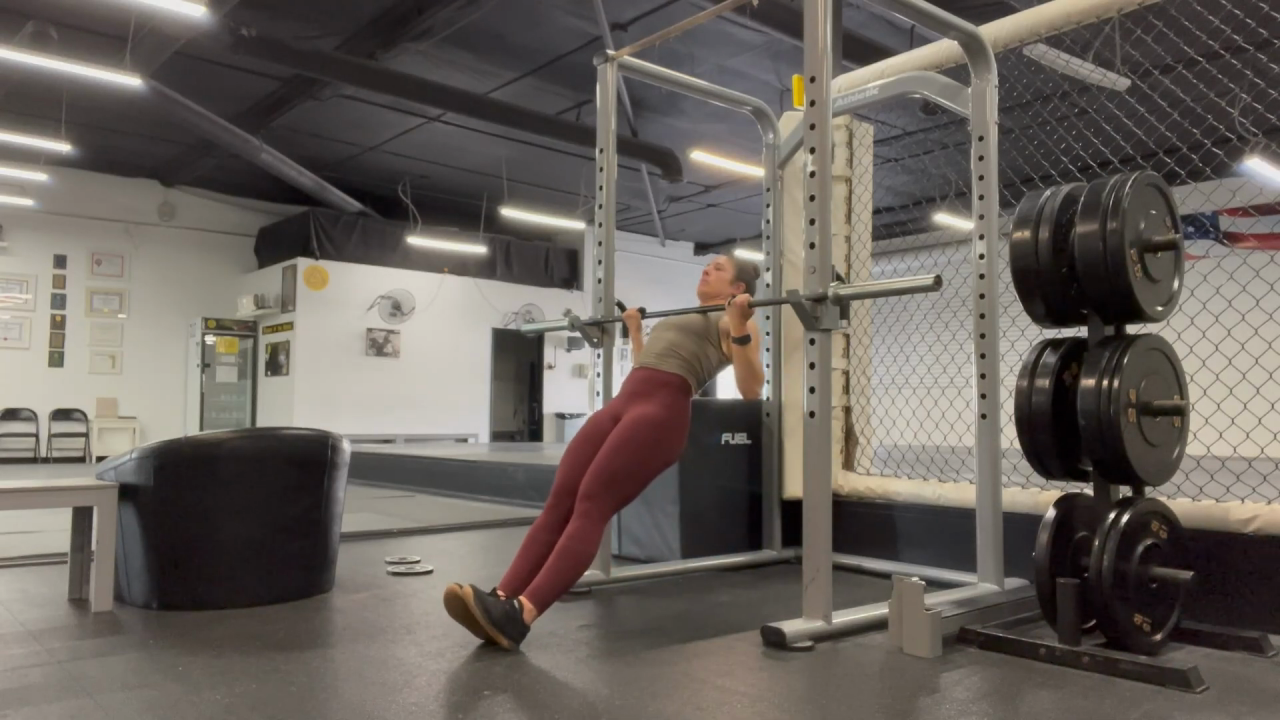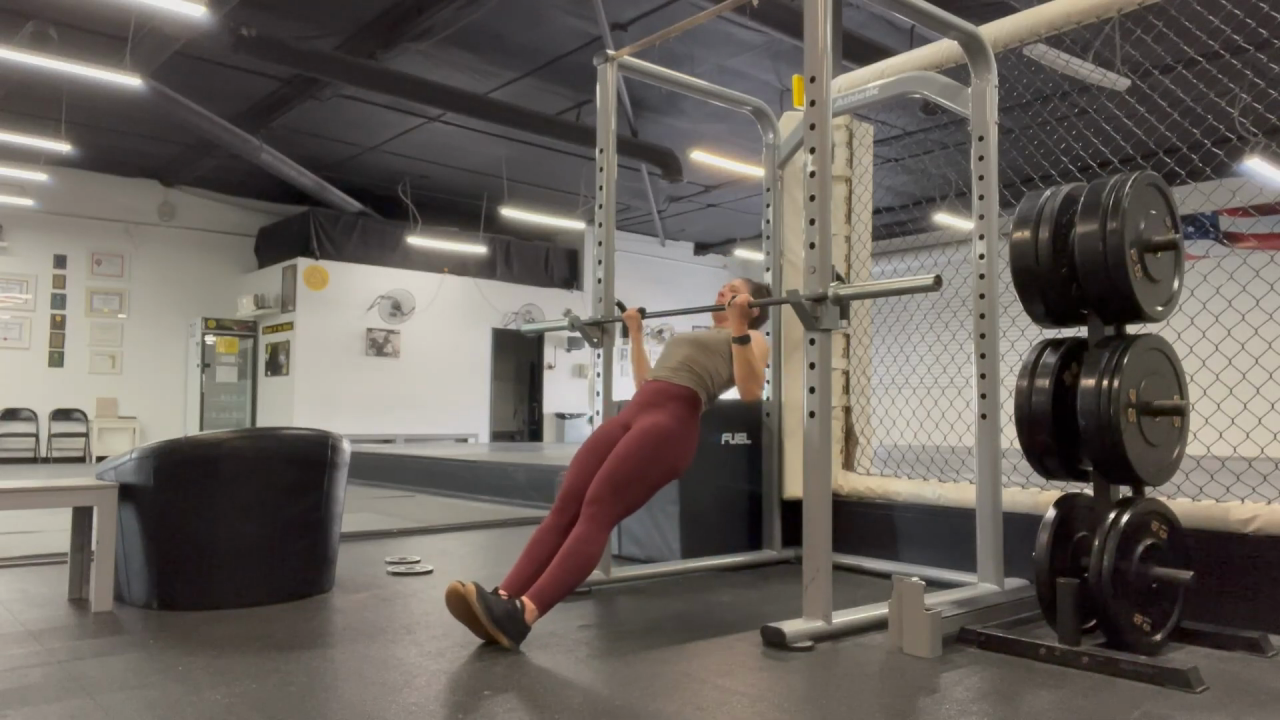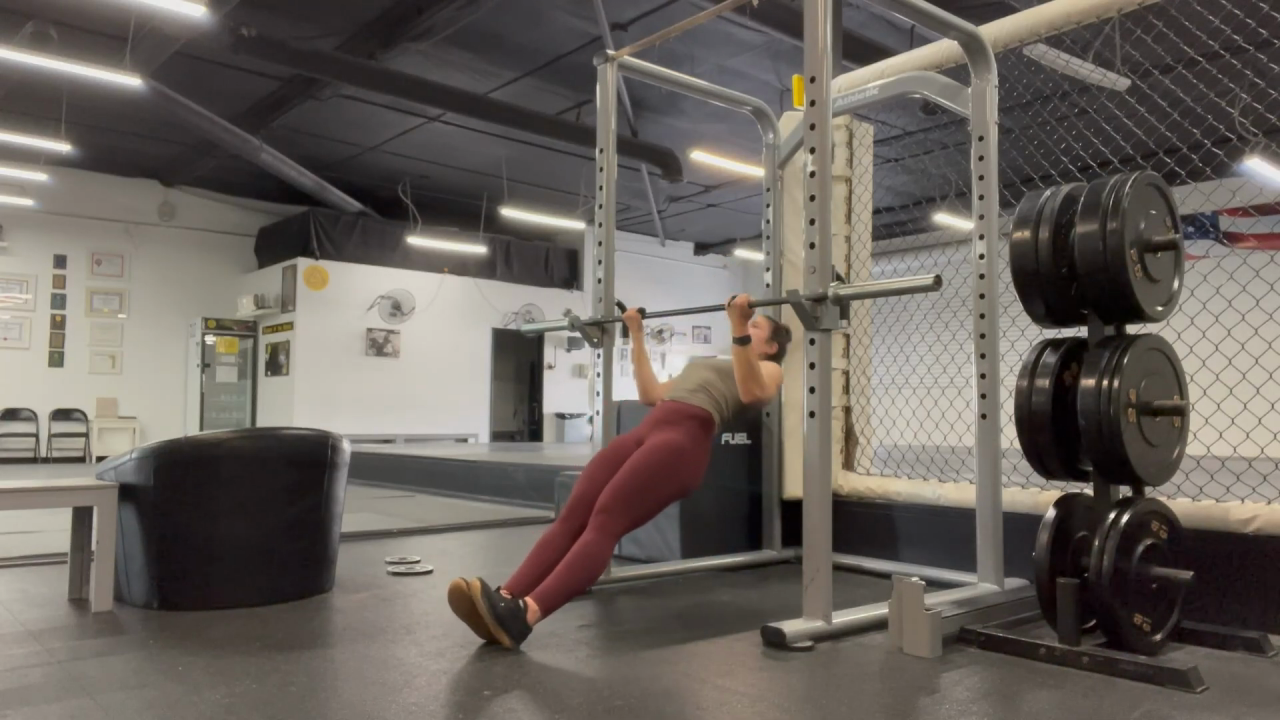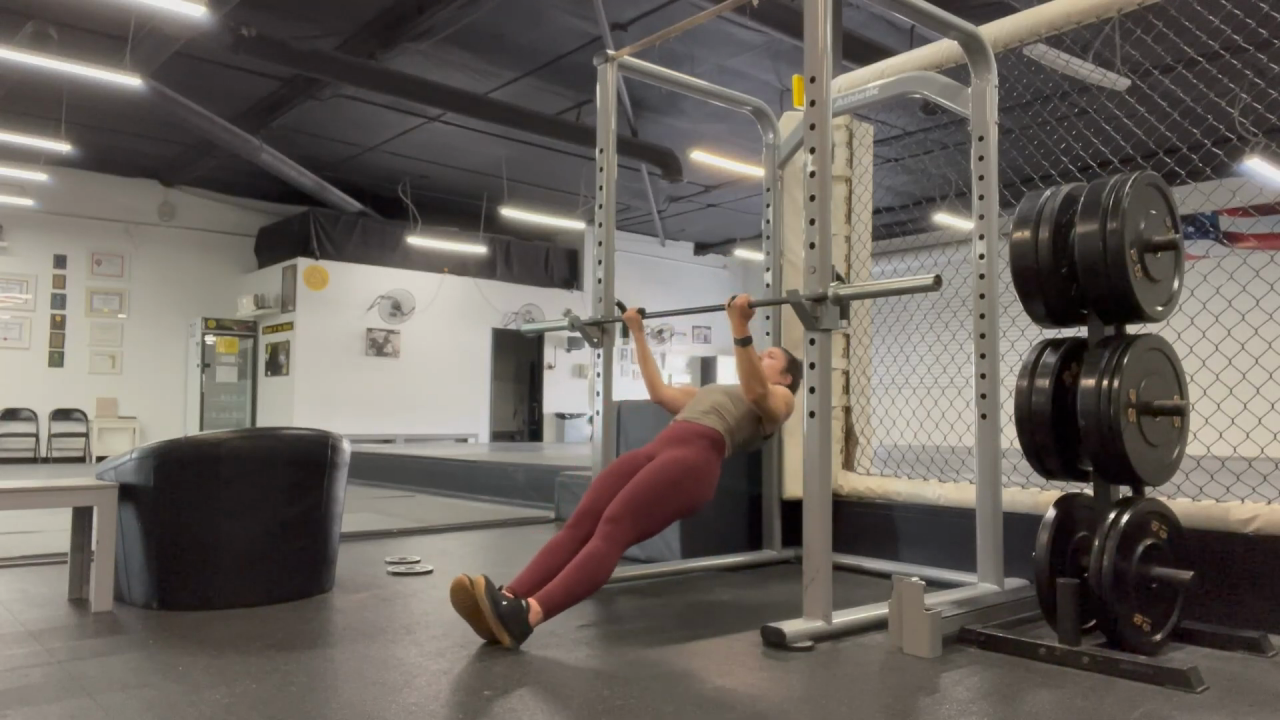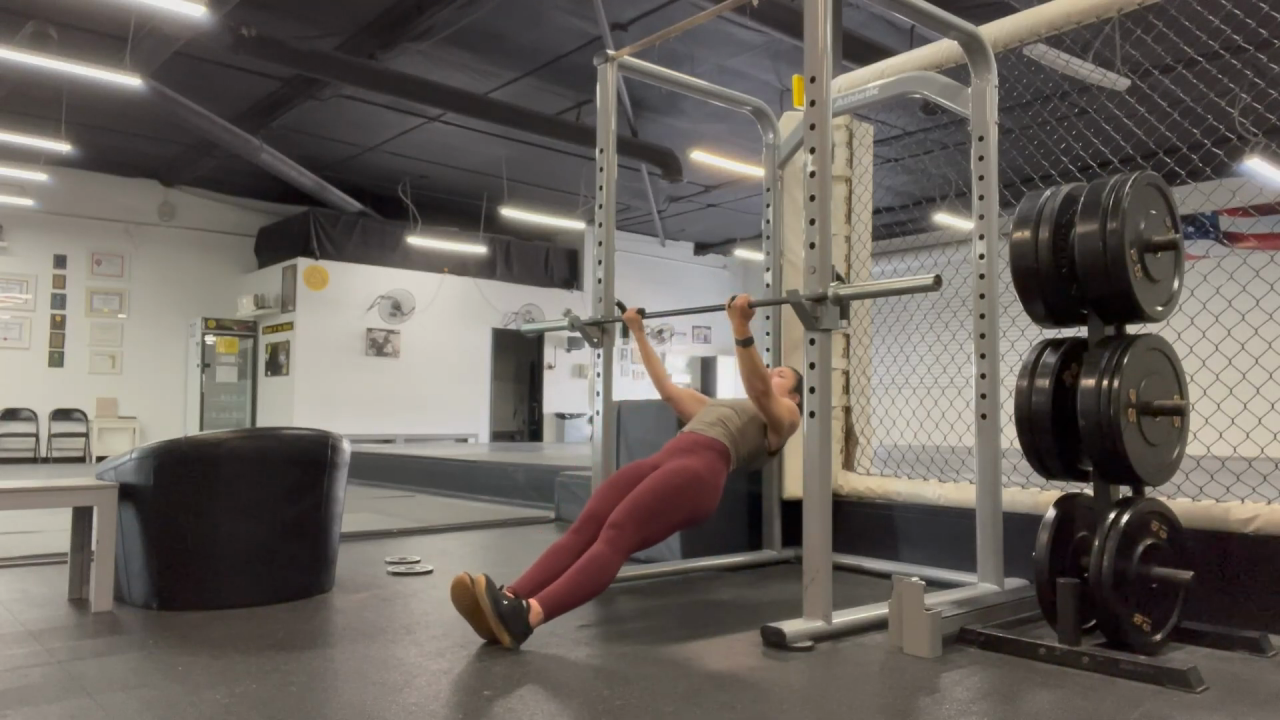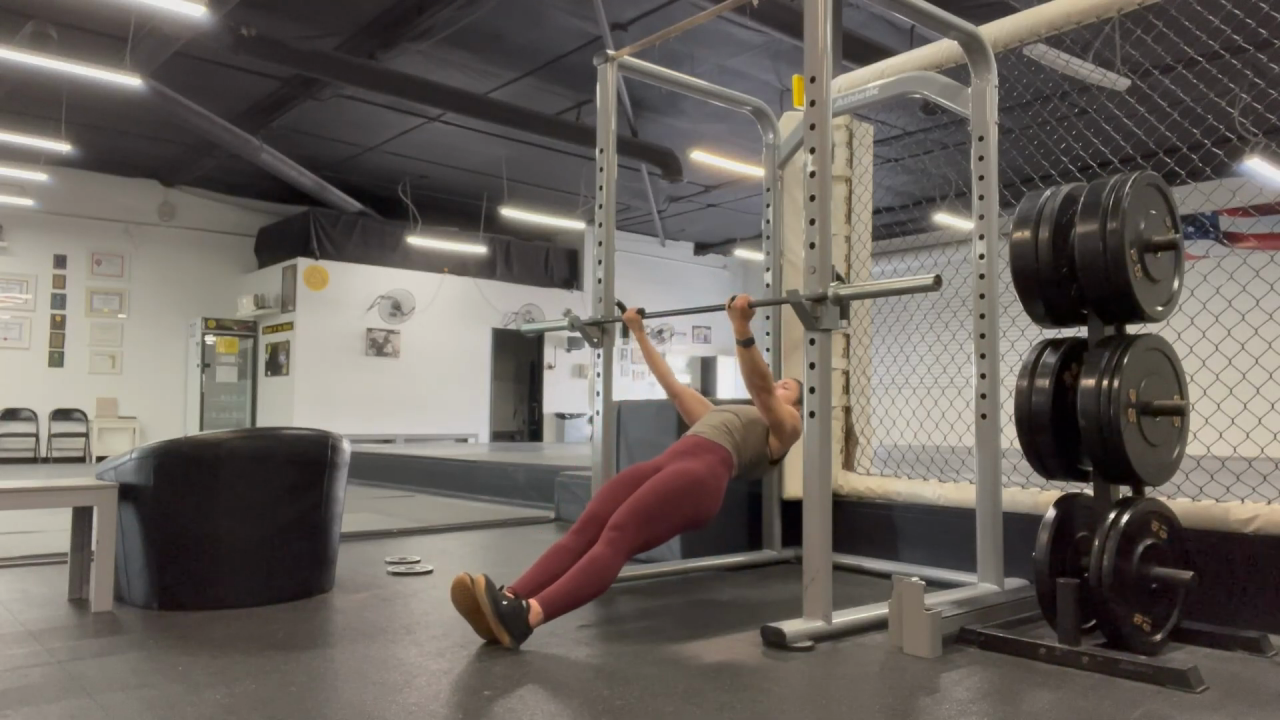
dt=0.2s
person 1, frame 1
left shoulder: (733, 324)
right shoulder: (686, 322)
left elbow: (751, 390)
left wrist: (739, 324)
right wrist: (635, 331)
left hip: (662, 411)
right hip: (622, 402)
left knee: (590, 507)
right knee: (559, 505)
left ankle: (520, 615)
right ankle: (501, 601)
person 1, frame 2
left shoulder: (748, 338)
right shoulder: (697, 339)
left elbow: (751, 391)
left wrist: (740, 327)
right wrist: (636, 334)
left hip: (673, 421)
right hip: (632, 413)
left knee: (597, 512)
right knee: (565, 509)
left ankle: (522, 615)
right ankle: (502, 600)
person 1, frame 3
left shoulder: (767, 368)
right shoulder: (706, 366)
left elbow: (751, 395)
right elbow: (650, 394)
left wrist: (741, 332)
right wrist: (638, 335)
left hip: (685, 438)
right hip: (645, 430)
left knee: (604, 521)
right knee: (572, 516)
left ankle: (524, 616)
right ankle: (506, 599)
person 1, frame 4
left shoulder: (780, 400)
right shoulder: (711, 392)
left elbow: (756, 394)
right elbow: (659, 393)
left wrist: (741, 329)
right wrist: (639, 335)
left hip: (695, 457)
right hip: (655, 447)
left knee: (612, 530)
right knee: (579, 525)
left ankle: (526, 616)
right ankle: (507, 601)
person 1, frame 5
left shoulder: (783, 417)
right shoulder: (718, 407)
left elbow: (759, 390)
right elbow: (668, 390)
left wrist: (742, 330)
right wrist: (639, 334)
left hip: (700, 469)
right hip: (661, 459)
left knee: (615, 536)
right knee: (583, 529)
left ankle: (525, 617)
right ankle: (509, 601)
person 1, frame 6
left shoulder: (784, 426)
right shoulder: (720, 414)
left elbow: (761, 387)
right elbow: (673, 387)
left wrist: (743, 330)
right wrist: (640, 334)
left hip: (702, 473)
right hip: (663, 463)
left knee: (617, 537)
right knee: (584, 530)
left ankle: (525, 617)
right ankle: (509, 601)
